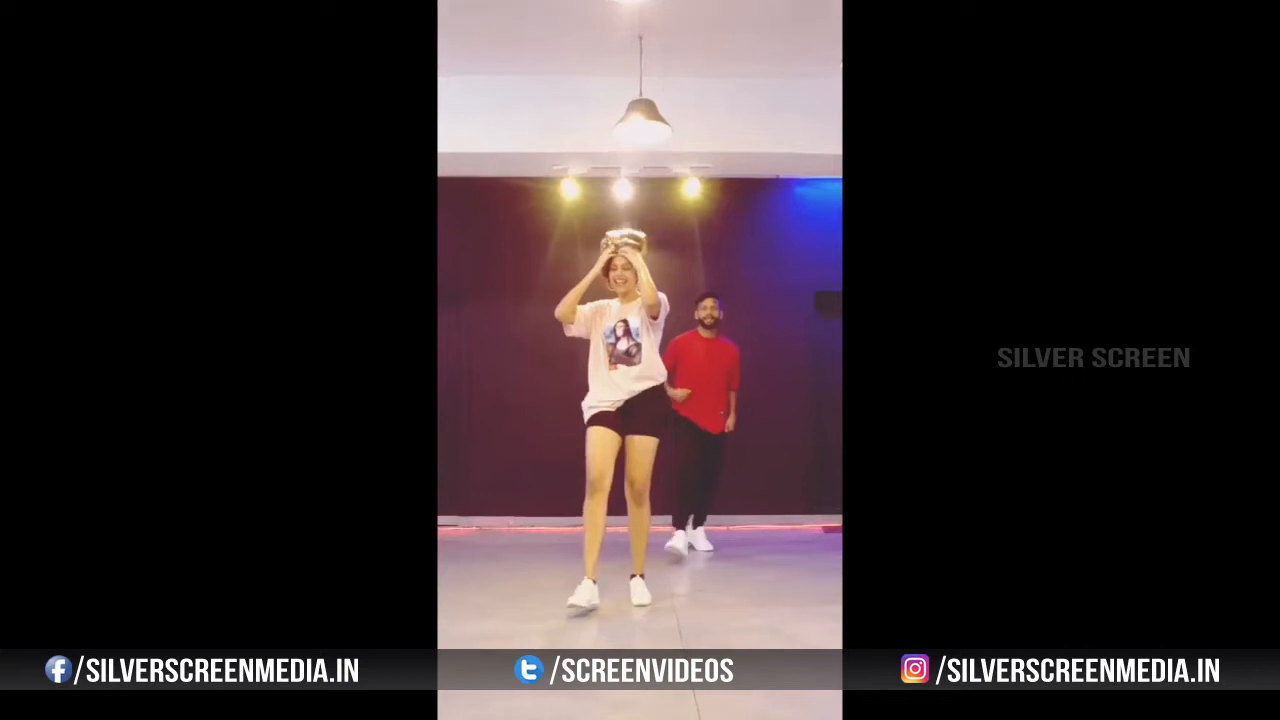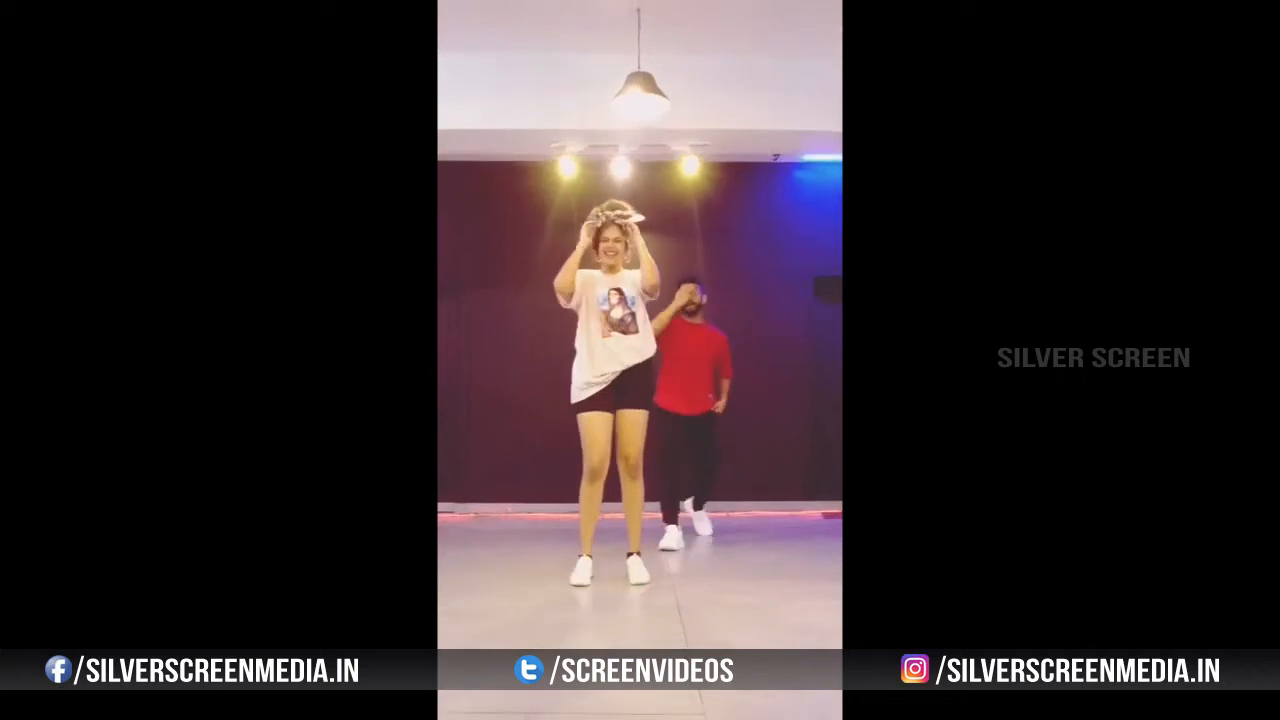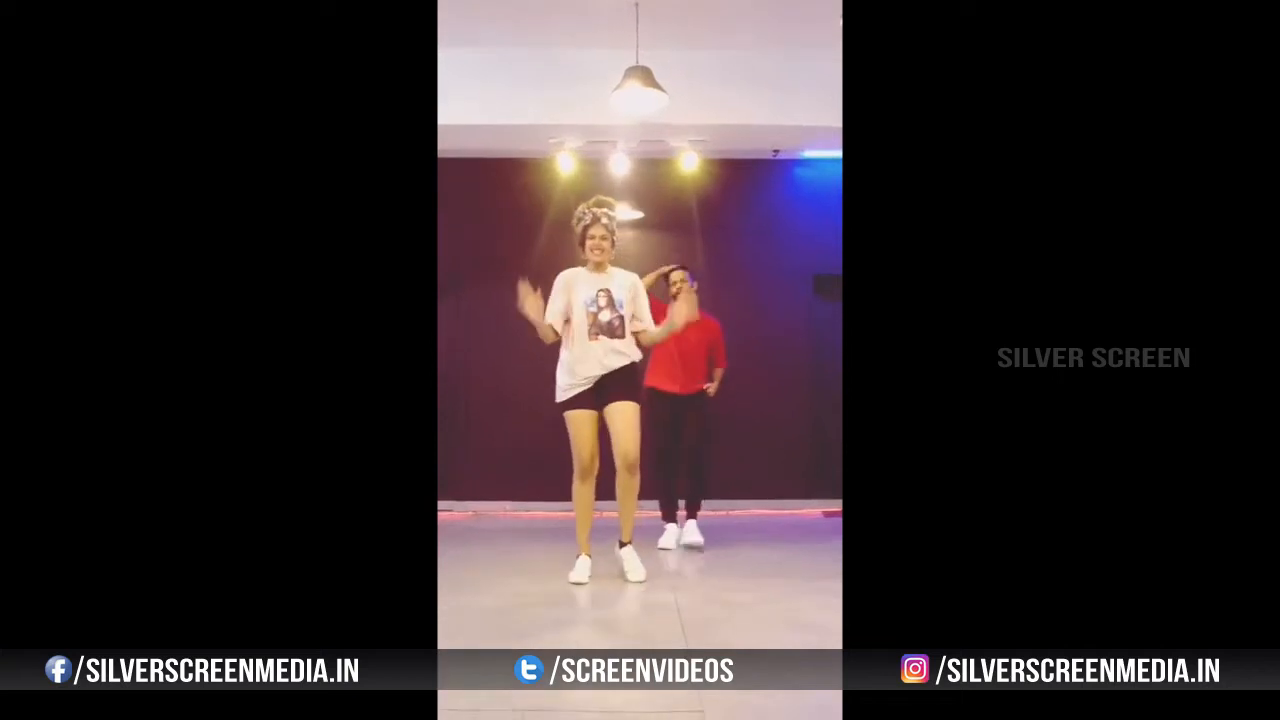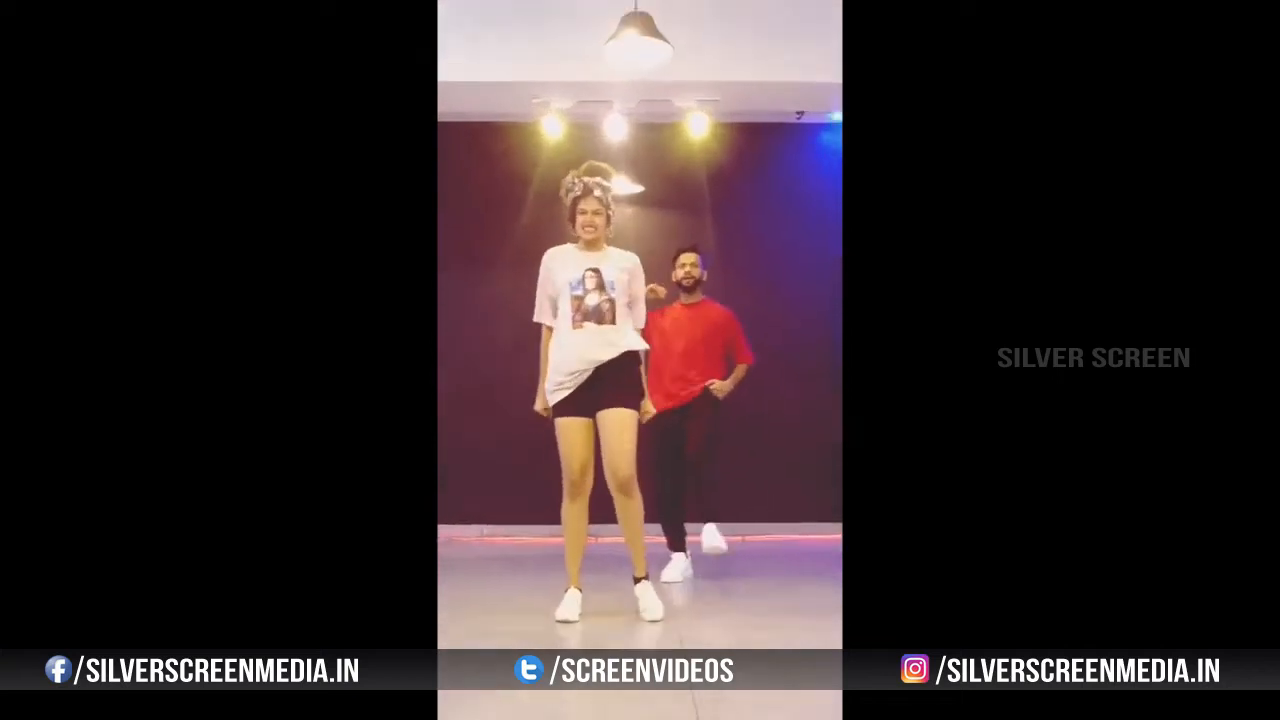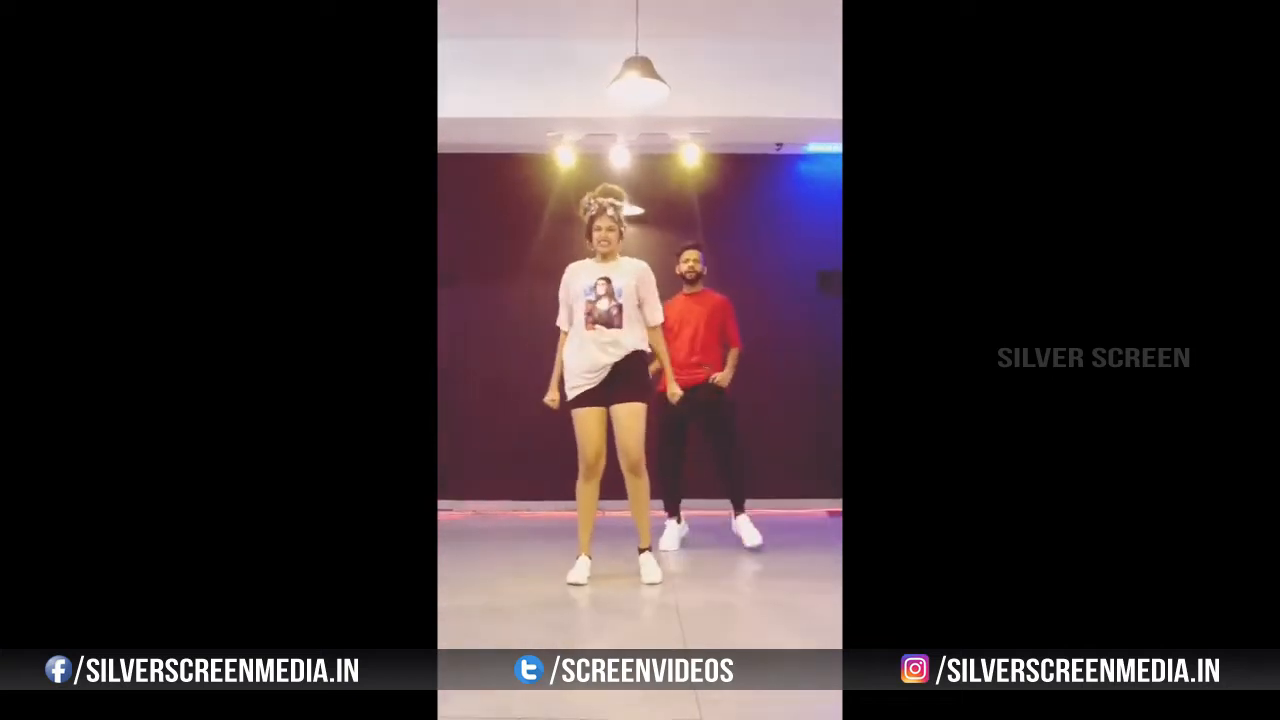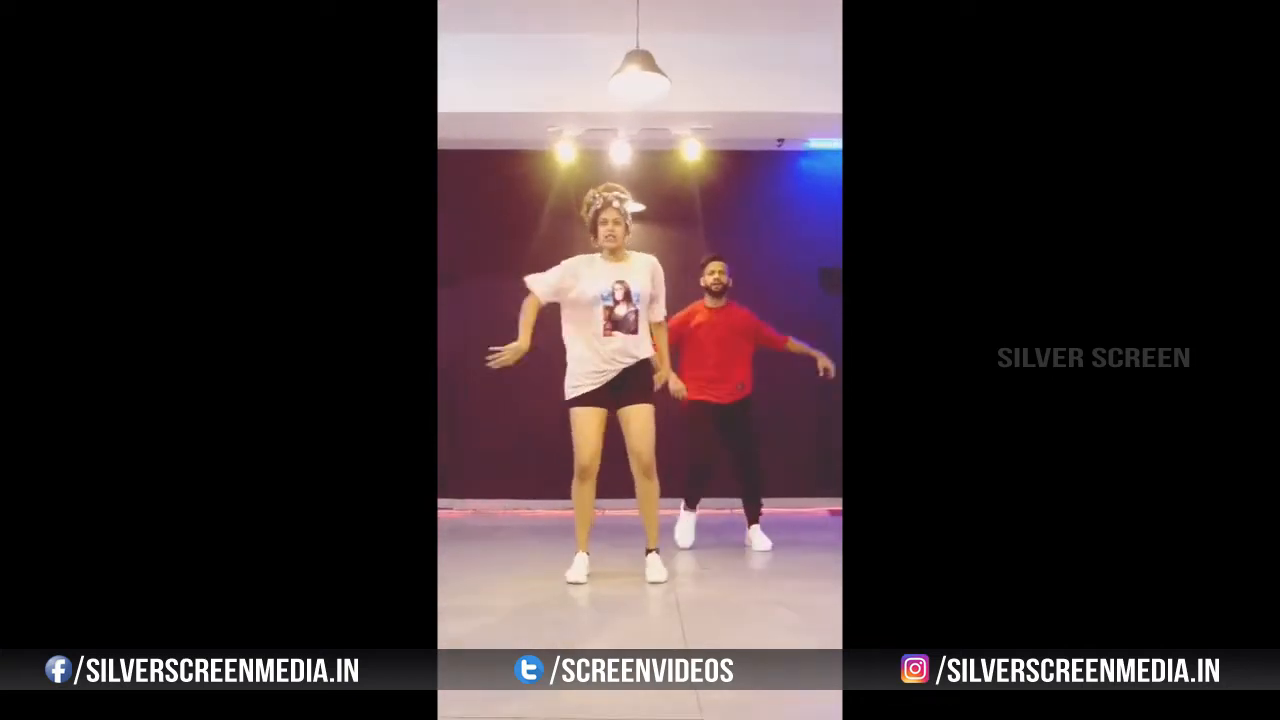
dt=0.3s
person 1, frame 1
left shoulder: (651, 306)
right shoulder: (598, 311)
left elbow: (652, 302)
right elbow: (561, 313)
left wrist: (639, 261)
right wrist: (594, 271)
left hip: (645, 400)
right hip: (604, 403)
left knee: (638, 489)
right knee: (597, 482)
left ankle: (638, 577)
right ankle: (589, 582)
person 1, frame 2
left shoulder: (635, 280)
right shoulder: (584, 281)
left elbow: (653, 284)
right elbow: (560, 287)
left wrist: (638, 238)
right wrist: (581, 244)
left hip: (633, 374)
right hip: (592, 378)
left knee: (631, 463)
right knee: (595, 466)
left ankle: (634, 554)
right ankle: (585, 555)
person 1, frame 3
left shoulder: (629, 281)
right shoulder: (568, 280)
left elbow: (643, 337)
right elbow: (552, 335)
left wrist: (672, 324)
right wrist: (536, 318)
left hip: (621, 374)
right hip: (576, 378)
left knee: (629, 458)
right knee: (584, 466)
left ankle: (626, 544)
right ankle: (583, 554)
person 1, frame 4
left shoulder: (627, 262)
right shoulder: (554, 259)
left elbow: (638, 327)
right elbow: (548, 328)
left wrist: (646, 392)
right wrist: (541, 387)
left hip: (617, 369)
right hip: (568, 378)
left knee: (622, 476)
right knee: (575, 482)
left ankle: (642, 578)
person 1, frame 5
left shoulder: (638, 270)
right shoulder: (574, 272)
left elbow: (653, 327)
right elbow: (566, 333)
left wrist: (669, 376)
right wrist: (553, 380)
left hip: (628, 367)
right hip: (584, 375)
left knee: (633, 461)
right knee: (590, 465)
left ankle: (646, 551)
right ankle: (584, 555)
person 1, frame 6
left shoulder: (648, 265)
right shoulder: (578, 267)
left elbow: (657, 320)
right elbow: (534, 291)
left wrist: (664, 363)
right wrist: (523, 341)
left hip: (633, 370)
right hip: (587, 375)
left knee: (644, 461)
right knee: (585, 465)
left ankle: (653, 552)
right ankle: (582, 553)
person 2, frame 1
left shoulder: (731, 350)
right shoulder: (680, 343)
left elbow: (732, 386)
left wrist: (732, 414)
right wrist: (670, 391)
left hip: (717, 423)
right hip: (687, 420)
left knee: (709, 477)
right knee: (686, 471)
left ankle: (696, 529)
right ankle: (679, 532)
person 2, frame 2
left shoulder: (718, 337)
right shoulder: (670, 326)
left elbow: (725, 372)
right elbow: (649, 331)
left wrist: (723, 398)
right wrist: (675, 304)
left hip: (704, 410)
right hip: (670, 408)
left knee: (707, 465)
right knee: (672, 466)
left ankle: (697, 507)
right ankle: (672, 528)
person 2, frame 3
left shoulder: (710, 325)
right shoulder: (659, 313)
left elbow: (719, 361)
left wrist: (715, 383)
right wrist: (659, 272)
left hip: (694, 397)
right hip: (661, 396)
left knee: (695, 454)
right knee: (665, 458)
left ankle: (691, 521)
right ankle: (670, 524)
person 2, frame 4
left shoulder: (722, 316)
right shoulder: (658, 318)
left elbow: (744, 359)
left wrist: (729, 383)
right wrist: (644, 295)
left hip: (702, 400)
right hip: (664, 407)
left knee: (697, 455)
right knee: (668, 480)
left ankle: (708, 525)
person 2, frame 5
left shoulder: (719, 302)
right shoulder: (669, 308)
left elbow: (734, 342)
left wrist: (729, 370)
right wrist: (655, 367)
left hip: (711, 386)
left knee: (726, 451)
right knee: (669, 456)
left ankle: (741, 518)
right ankle: (674, 522)
person 2, frame 6
left shoulder: (744, 317)
right shoulder: (688, 317)
left elbow: (780, 341)
left wrist: (817, 354)
right wrist: (671, 377)
left hip: (736, 402)
right hip: (699, 401)
left knee: (748, 465)
right knee: (702, 459)
left ankle: (753, 528)
right ankle: (689, 511)
